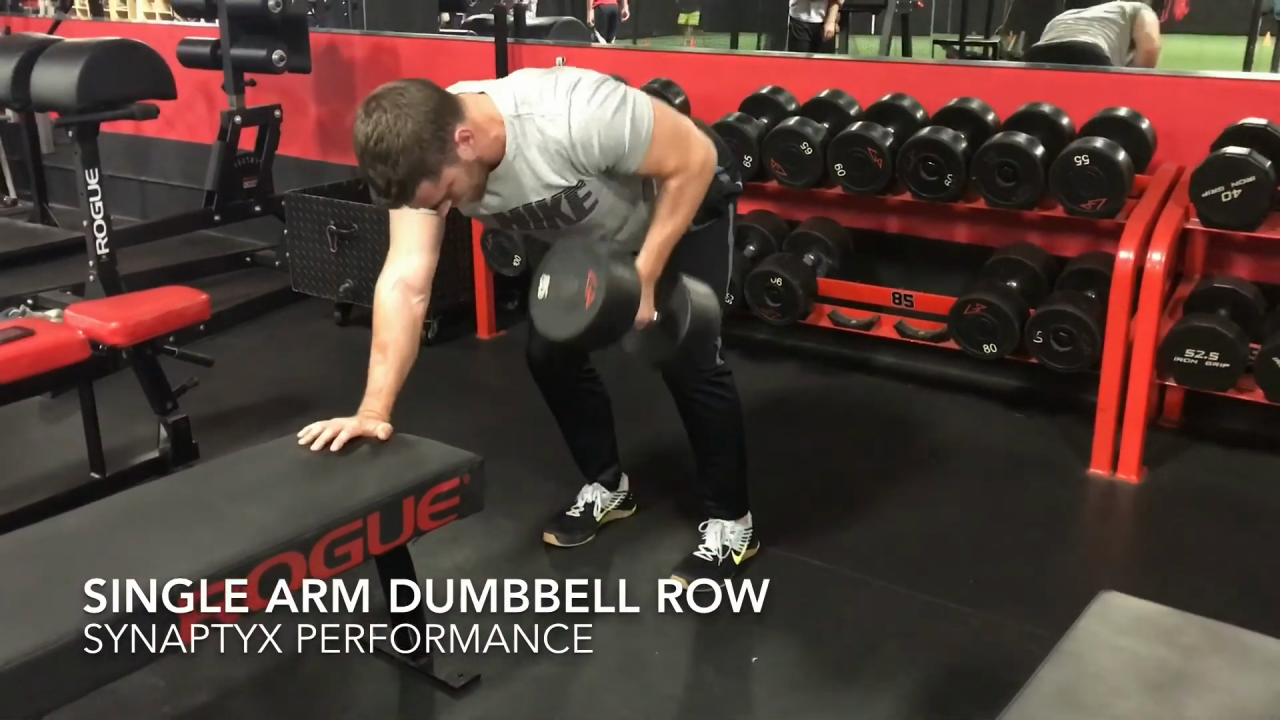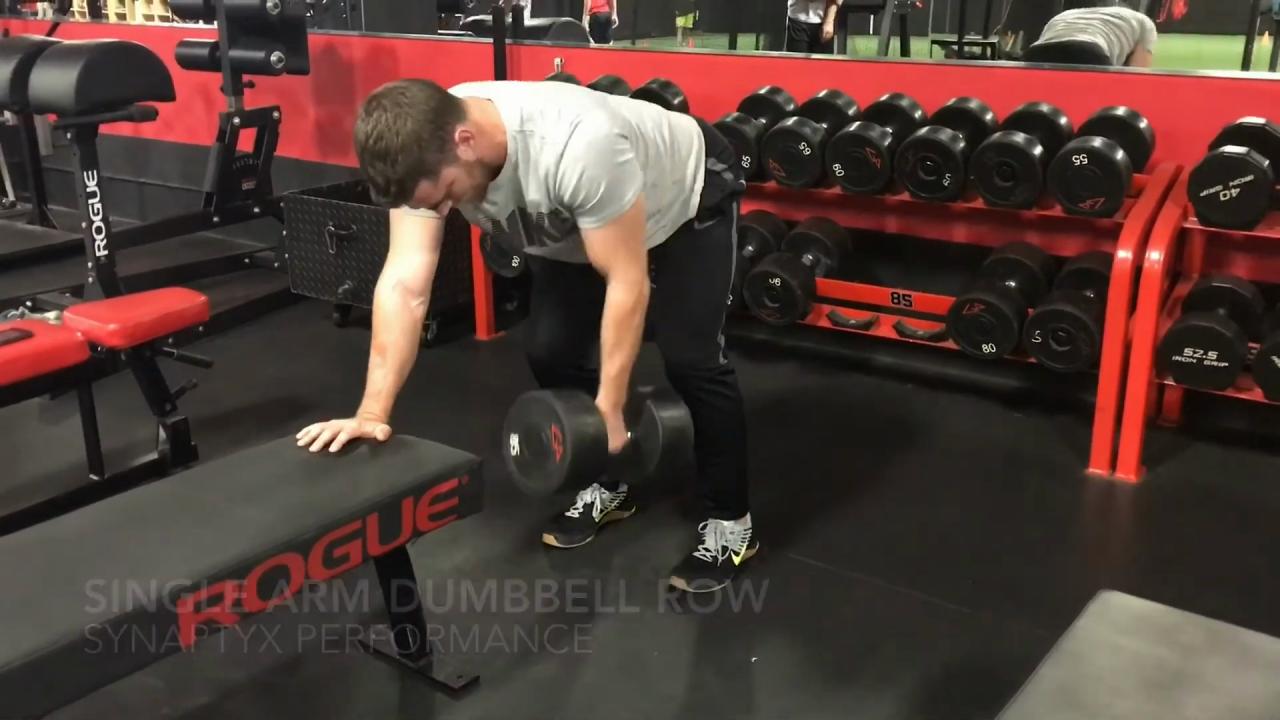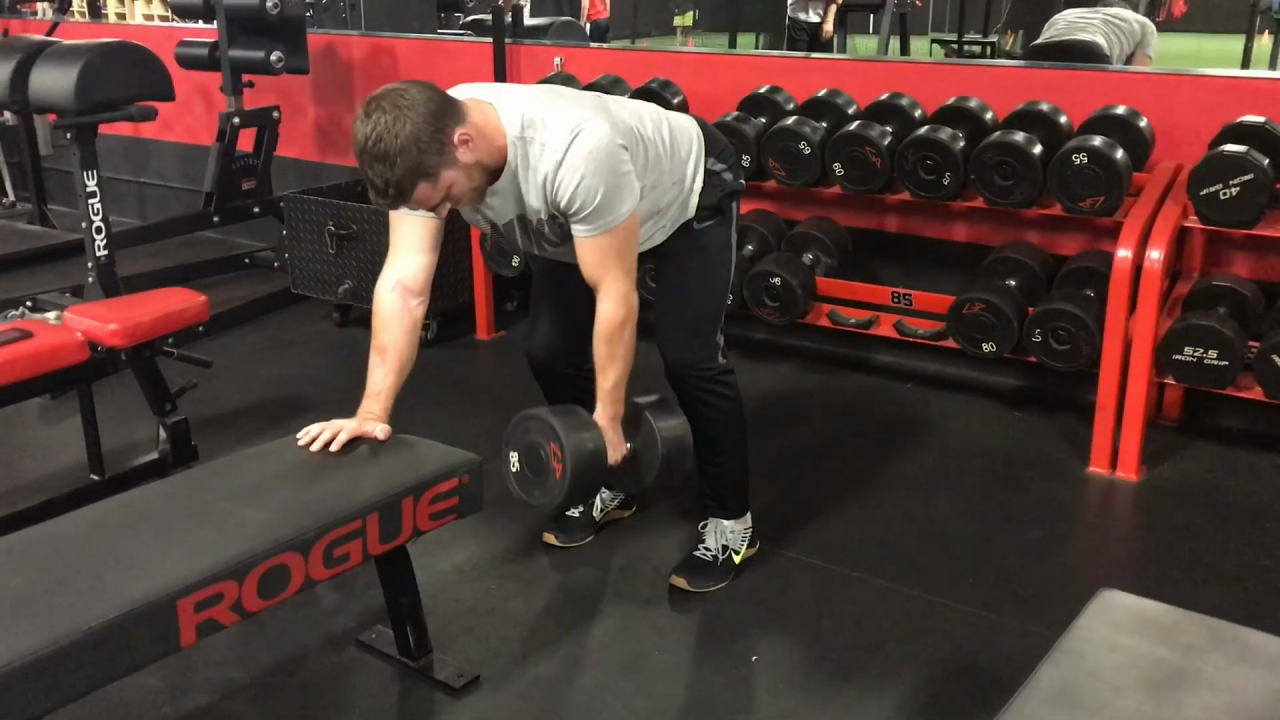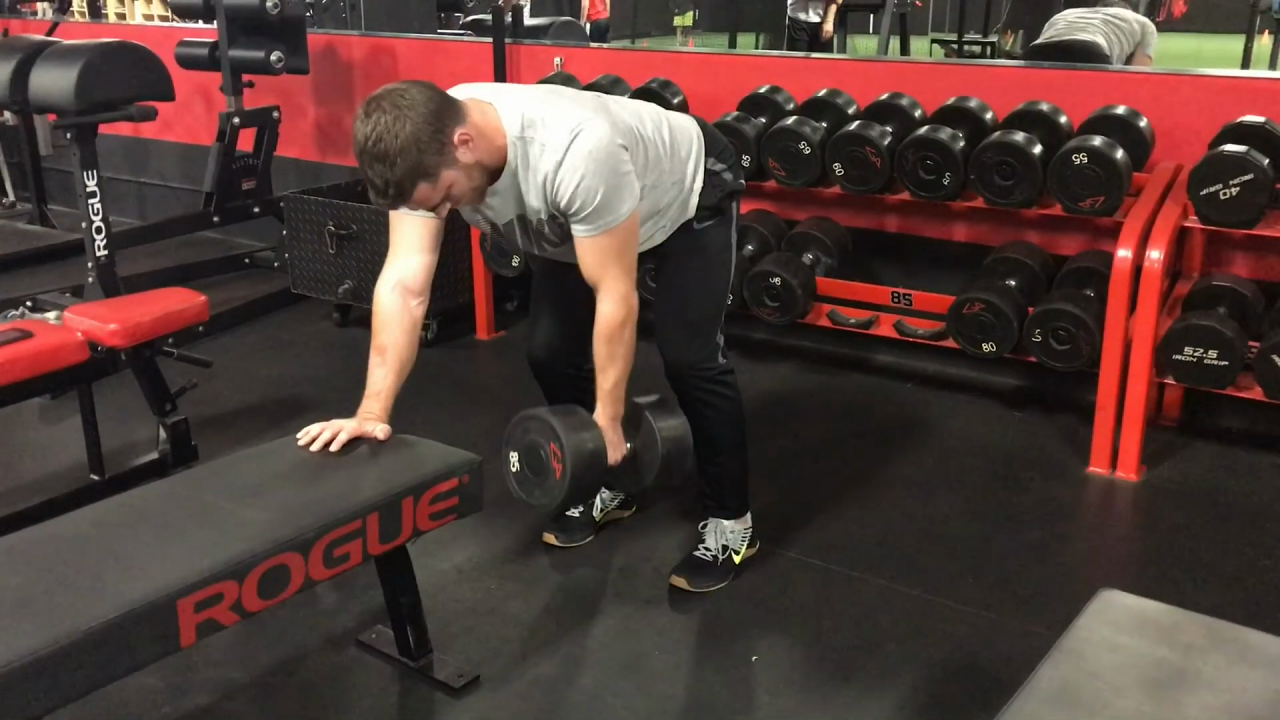
dt=0.5s
person 1, frame 1
left shoulder: (576, 116)
right shoulder: (425, 151)
left elbow: (695, 156)
right elbow: (405, 283)
left wrist: (645, 273)
right wrist: (373, 411)
left hip: (683, 198)
left knee: (687, 363)
right knee: (549, 354)
left ankle: (731, 523)
right ankle: (607, 486)
person 1, frame 2
left shoulder: (576, 147)
right shoulder: (425, 150)
left elbow: (628, 282)
right elbow: (405, 284)
left wrist: (610, 407)
right wrist: (373, 412)
left hip: (688, 194)
left knee: (689, 359)
right knee: (550, 352)
left ankle: (731, 523)
right ankle: (606, 488)
person 1, frame 3
left shoulder: (576, 153)
right shoulder: (424, 151)
left elbow: (615, 296)
right elbow: (404, 284)
left wrist: (607, 419)
right wrist: (372, 411)
left hip: (688, 192)
left knee: (687, 358)
right knee: (550, 352)
left ankle: (731, 522)
right ankle: (606, 487)
person 1, frame 4
left shoulder: (575, 153)
right shoulder: (423, 152)
left elbow: (615, 296)
right elbow: (404, 284)
left wrist: (607, 419)
right wrist: (372, 412)
left hip: (688, 192)
left knee: (687, 357)
right knee: (550, 352)
left ankle: (730, 521)
right ankle: (606, 487)
